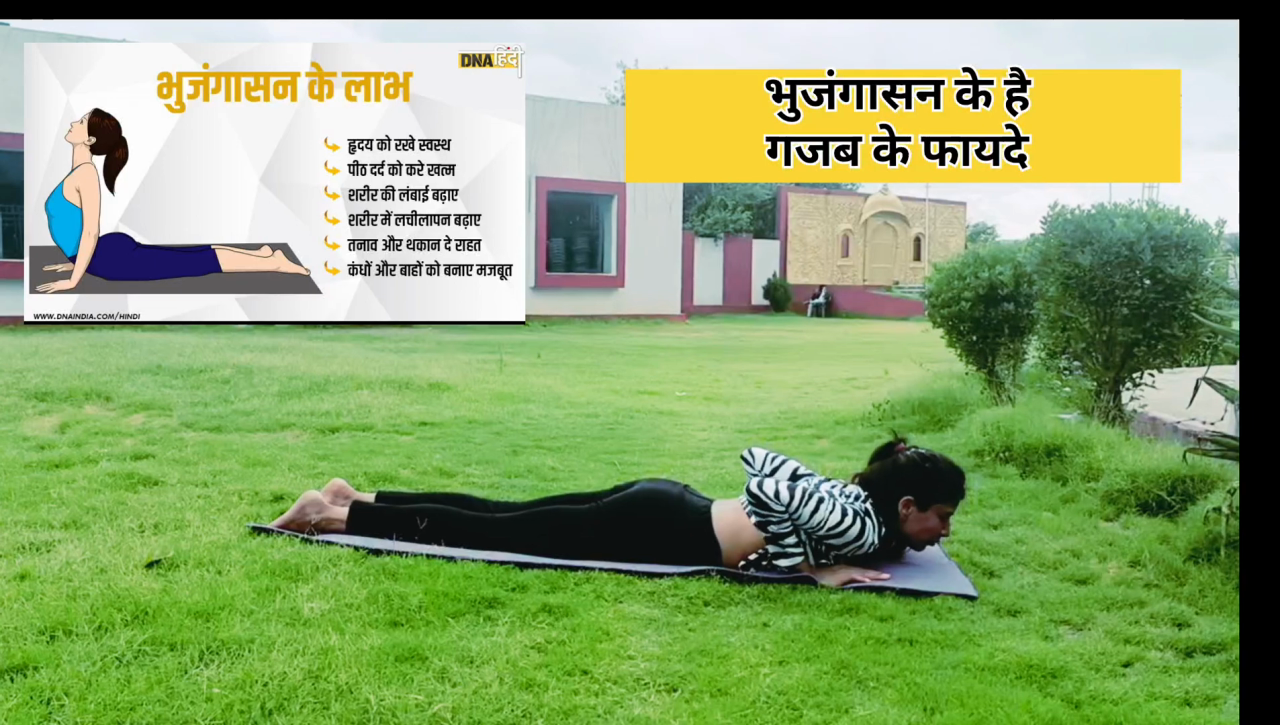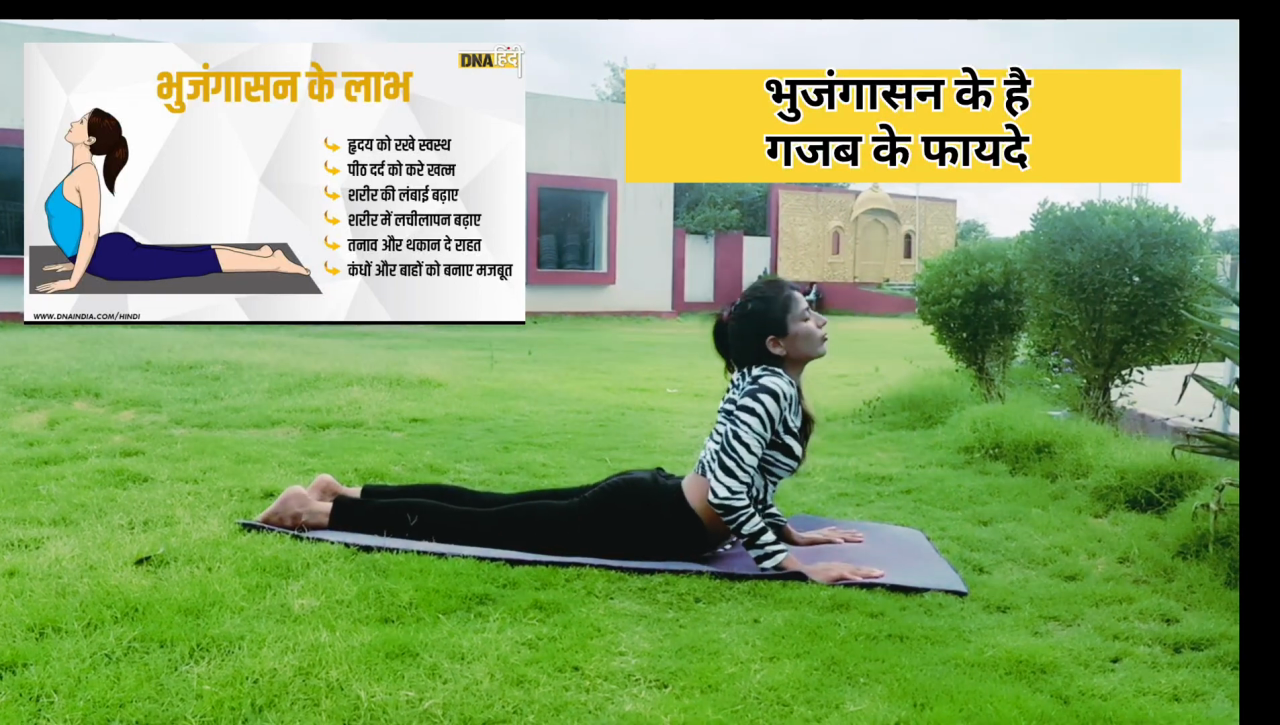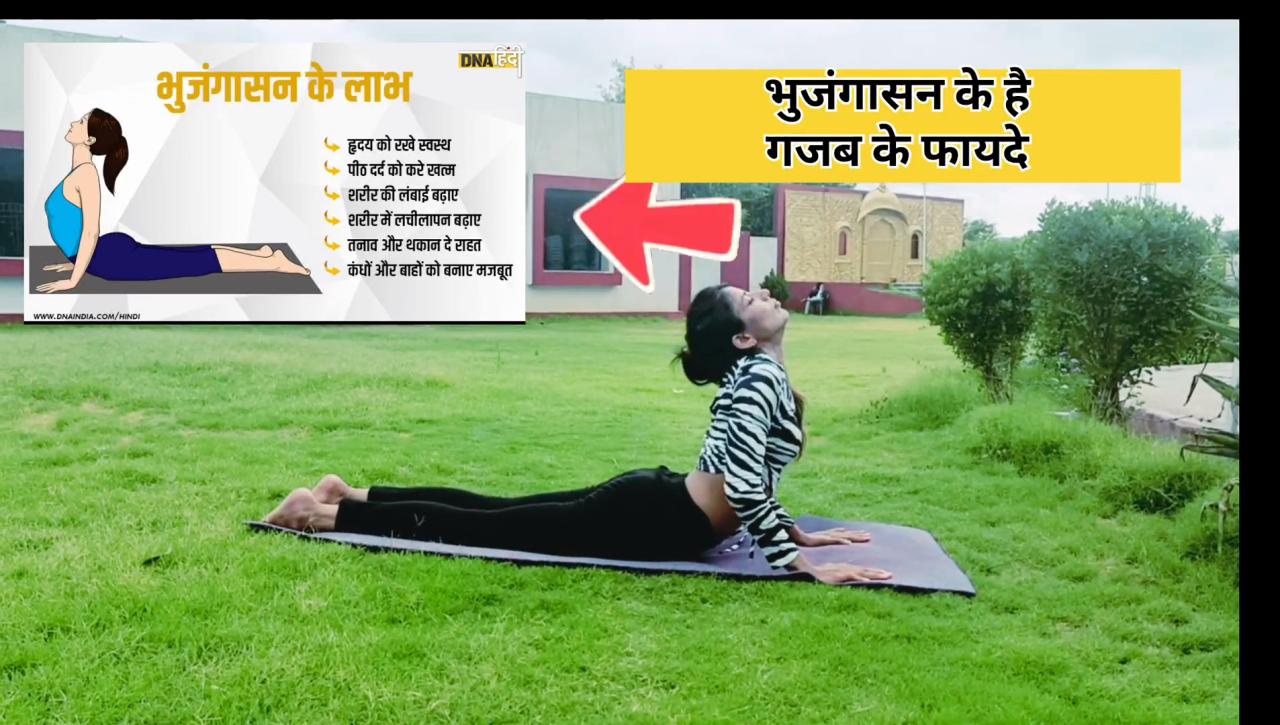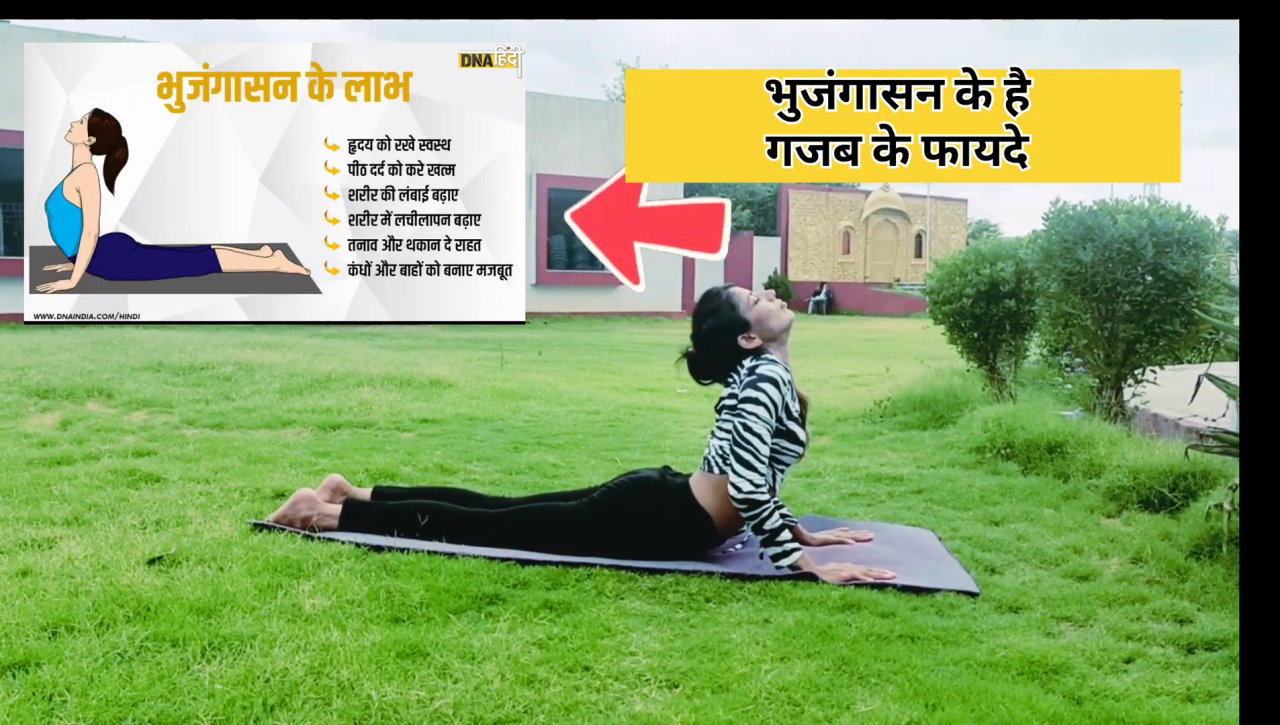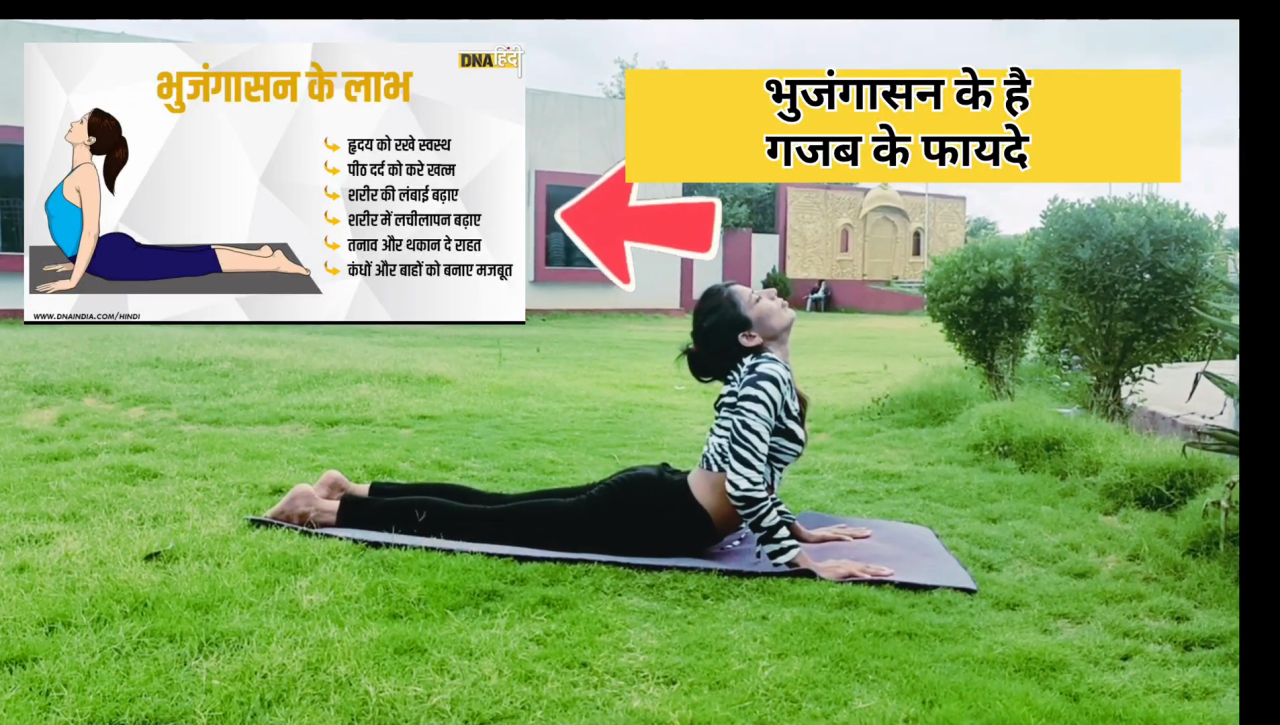
dt=1s
person 1, frame 1
left shoulder: (850, 498)
right shoulder: (862, 527)
left elbow: (758, 456)
right elbow: (768, 492)
right wrist: (810, 568)
left hip: (665, 509)
right hip: (662, 532)
left knee: (500, 515)
right knee: (490, 532)
left ankle: (354, 497)
right ankle: (334, 515)
person 1, frame 2
left shoulder: (766, 380)
right shoulder: (771, 389)
left elbow: (744, 479)
right elbow: (727, 494)
left wrist: (790, 532)
right wrist: (792, 565)
left hip: (645, 500)
right hip: (645, 524)
left knee: (488, 508)
right knee: (470, 526)
left ankle: (342, 492)
right ankle: (317, 510)
person 1, frame 3
left shoulder: (755, 374)
right shoulder: (760, 377)
left elbow: (749, 474)
right elbow: (744, 486)
left wrist: (796, 532)
right wrist: (802, 564)
left hip: (650, 499)
right hip: (651, 521)
left knee: (495, 510)
right knee: (480, 527)
left ankle: (350, 494)
right ankle: (325, 514)
person 1, frame 4
left shoulder: (758, 372)
right shoulder: (766, 377)
left elbow: (752, 472)
right elbow: (747, 486)
left wrist: (799, 531)
right wrist: (806, 564)
left hip: (655, 498)
right hip: (655, 521)
left knee: (498, 510)
right knee: (483, 526)
left ankle: (353, 494)
right ankle: (328, 513)
person 1, frame 5
left shoulder: (757, 372)
right shoulder: (767, 376)
left elbow: (750, 469)
right elbow: (745, 484)
left wrist: (796, 528)
right wrist: (804, 561)
left hip: (653, 496)
right hip: (653, 517)
left knee: (493, 507)
right knee: (479, 523)
left ankle: (351, 490)
right ankle: (326, 510)
person 2, frame 1
left shoulder: (85, 173)
right shoulder: (79, 171)
left elbow: (91, 232)
left wrist: (73, 280)
right wrist: (76, 261)
left hip: (114, 258)
right hip: (109, 253)
left knee: (198, 261)
left ankle: (272, 263)
person 2, frame 2
left shoulder: (85, 173)
right shoulder: (79, 171)
left elbow: (91, 232)
left wrist: (74, 280)
right wrist: (76, 260)
left hip: (114, 258)
right hip: (110, 253)
left knee: (198, 261)
left ankle: (273, 263)
person 2, frame 3
left shoulder: (85, 173)
right shoulder: (79, 171)
left elbow: (91, 232)
left wrist: (74, 279)
right wrist: (76, 261)
left hip: (114, 258)
right hip: (109, 253)
left knee: (197, 262)
left ankle: (272, 263)
person 2, frame 4
left shoulder: (86, 172)
right shoulder: (79, 171)
left elbow: (91, 231)
left wrist: (73, 280)
right wrist: (75, 261)
left hip: (115, 258)
right hip: (110, 254)
left knee: (198, 261)
left ankle: (272, 263)
person 2, frame 5
left shoulder: (86, 173)
right shoulder: (78, 171)
left elbow: (91, 232)
left wrist: (73, 280)
right wrist: (75, 261)
left hip: (115, 258)
right hip: (110, 254)
left knee: (198, 261)
left ankle: (272, 263)
